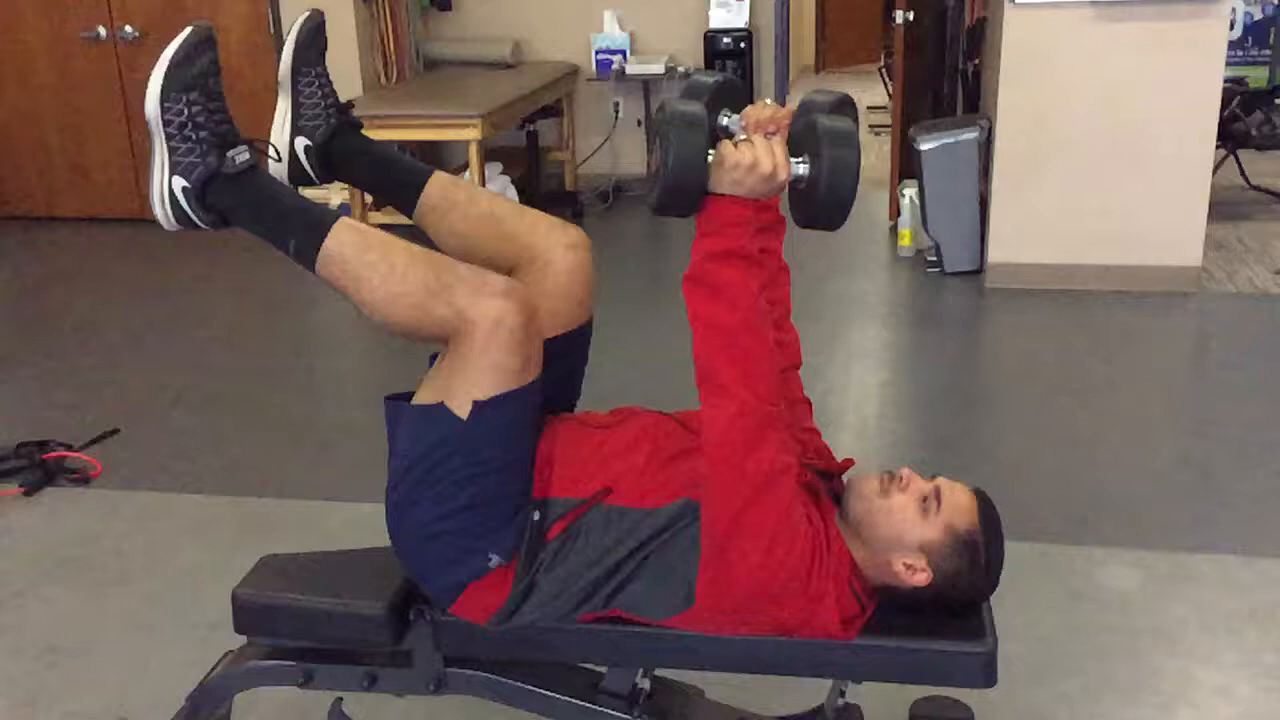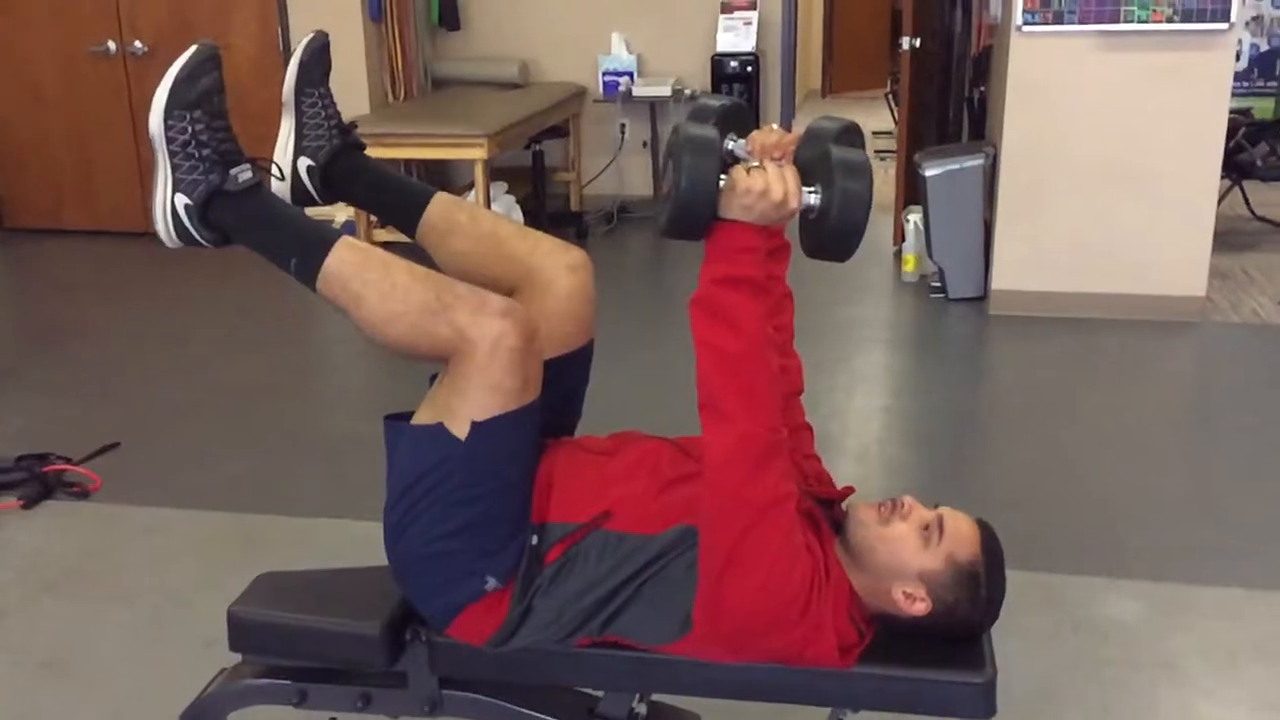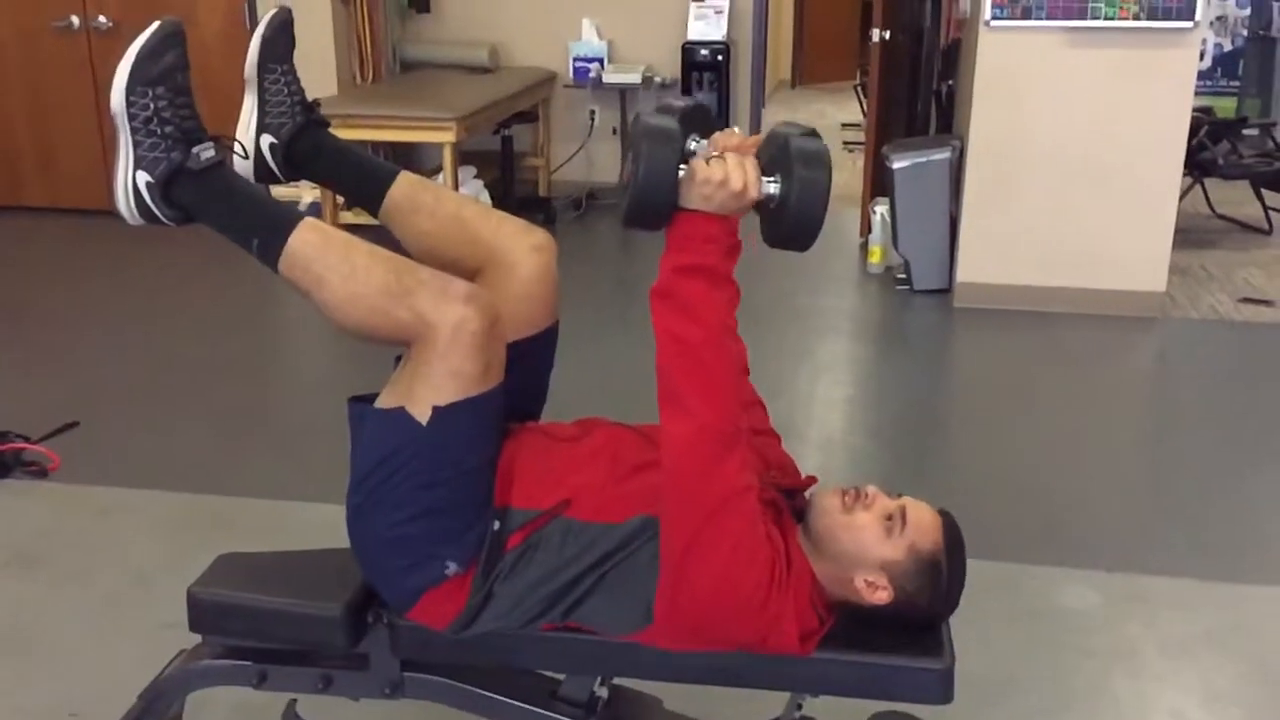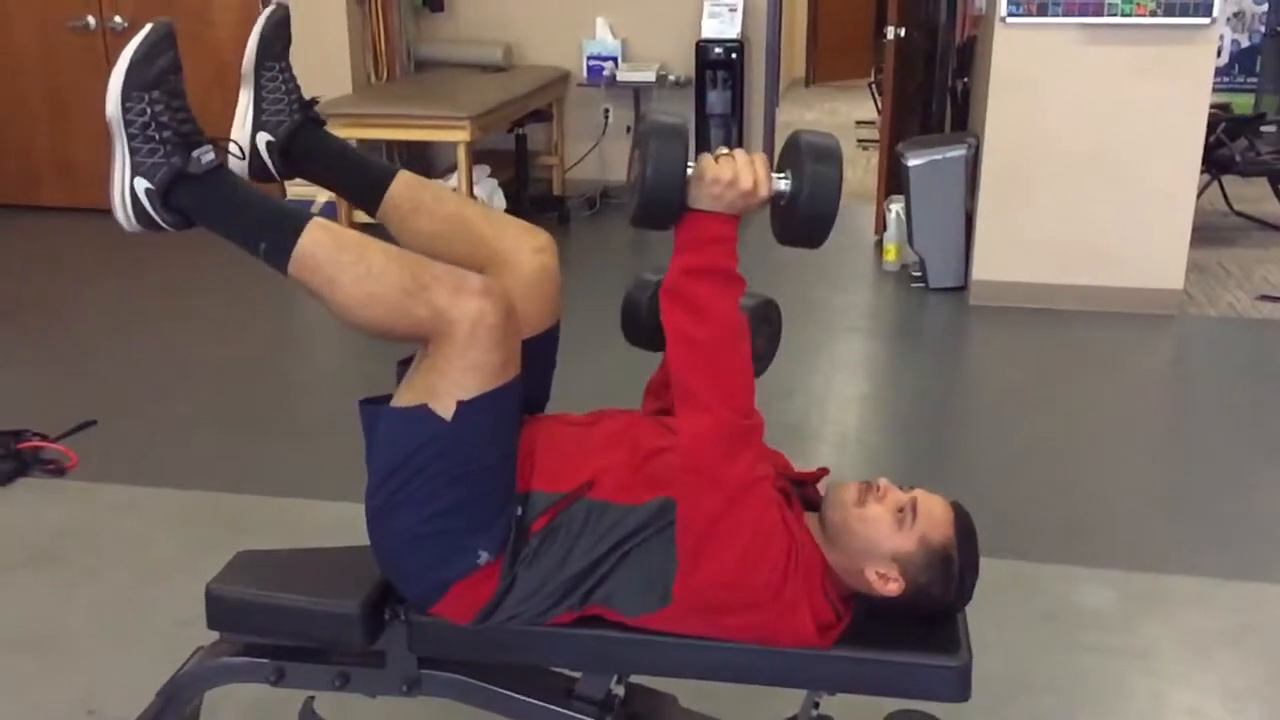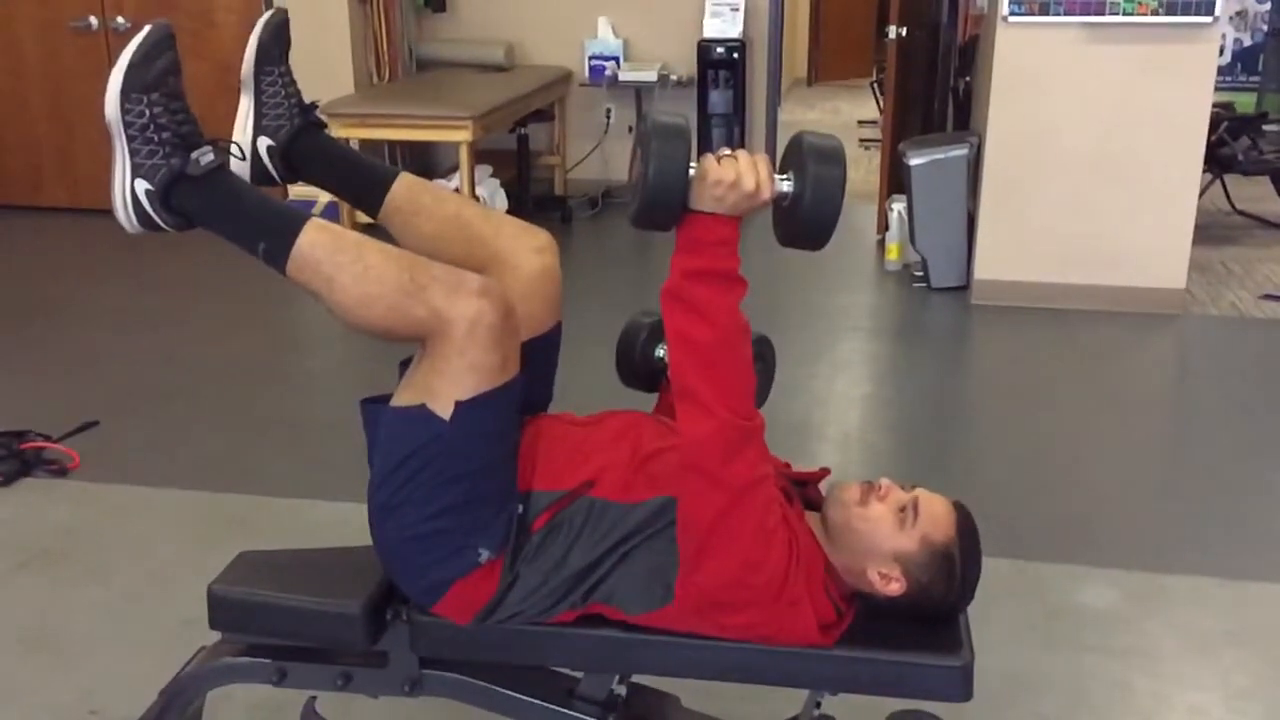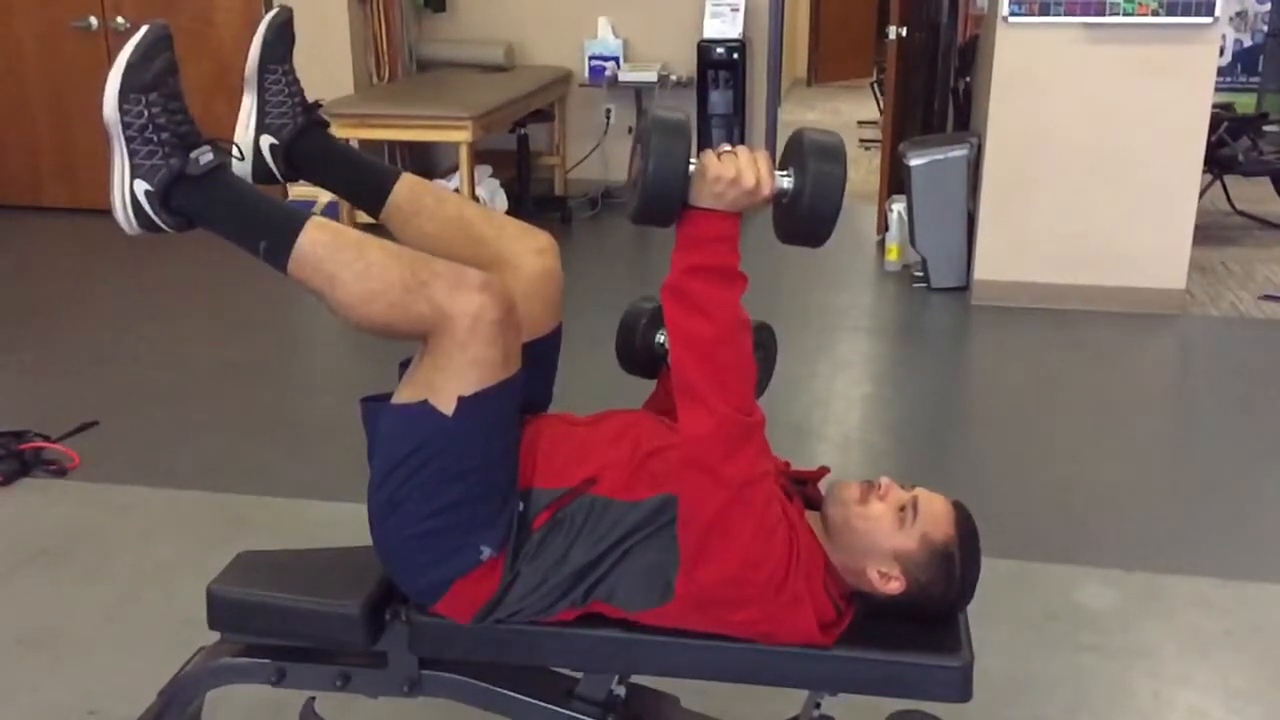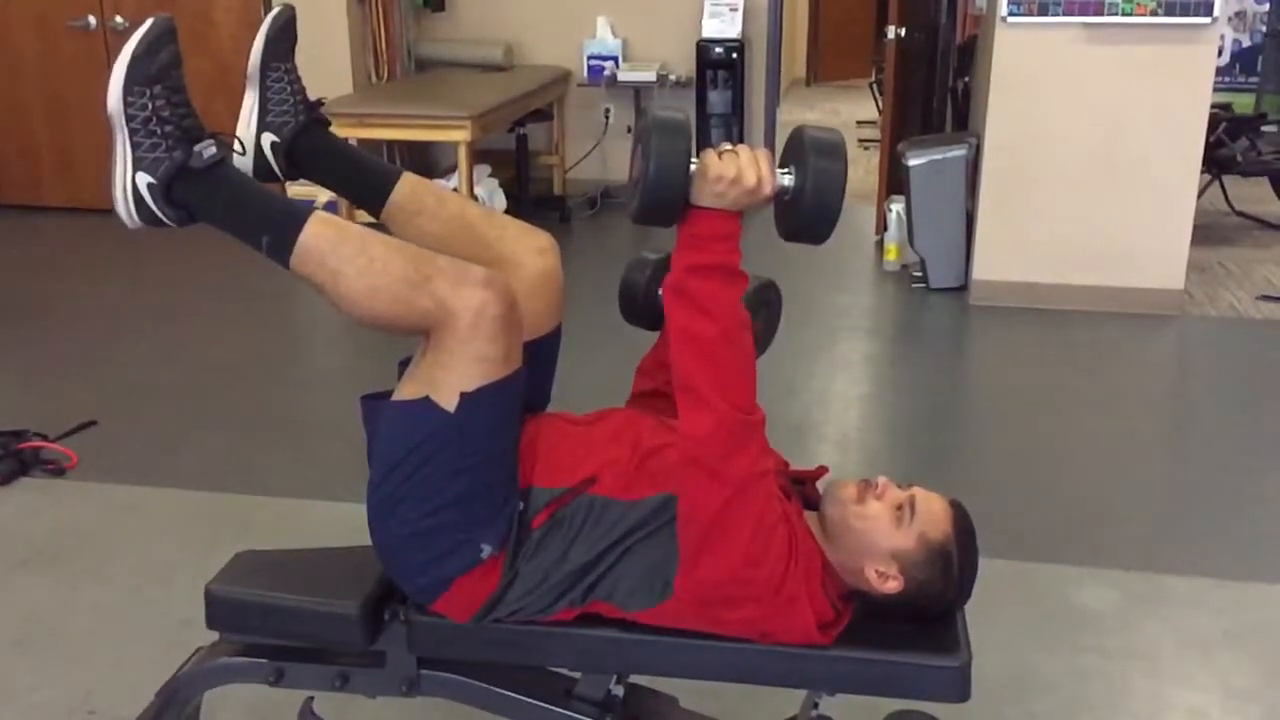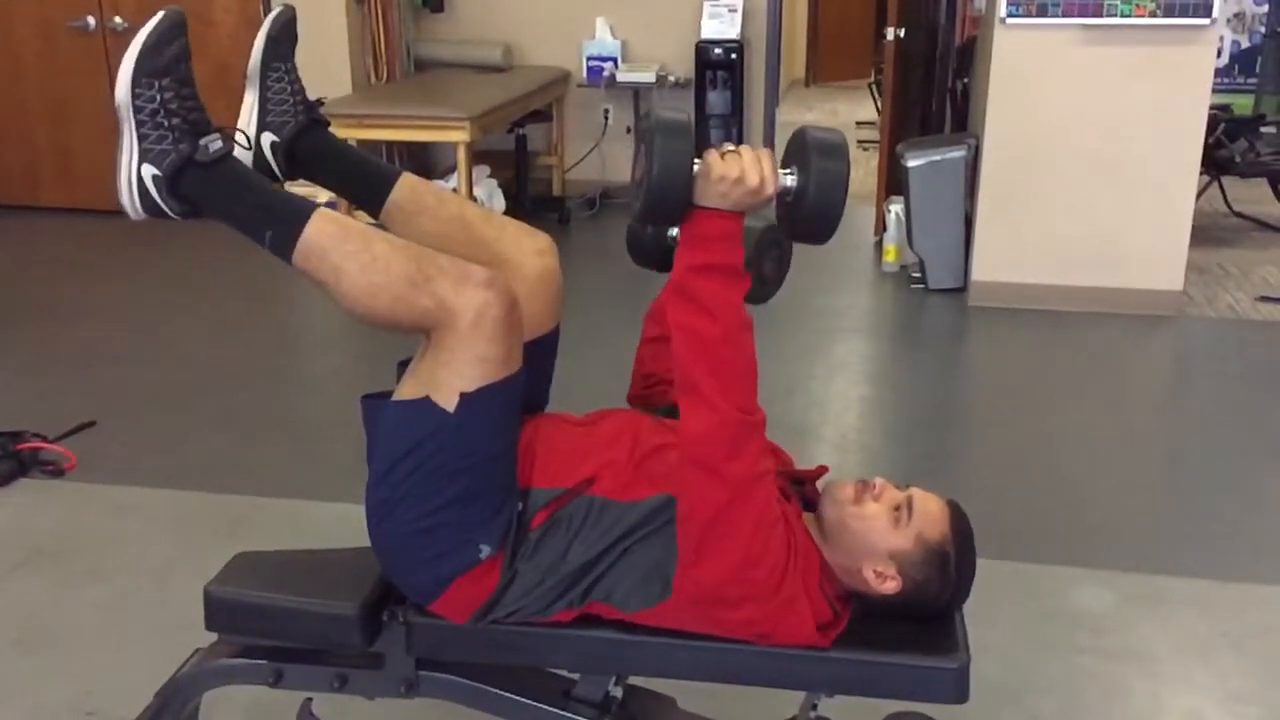
dt=0.7s
person 1, frame 1
left shoulder: (791, 578)
right shoulder: (812, 481)
left elbow: (742, 402)
right elbow: (769, 369)
left wrist: (734, 207)
right wrist: (759, 206)
left hip: (486, 555)
right hip: (534, 472)
left knee: (495, 308)
right knee: (559, 255)
left ankle: (219, 183)
right ankle: (326, 145)
person 1, frame 2
left shoulder: (789, 605)
right shoulder: (811, 511)
left elbow: (743, 429)
right elbow: (769, 398)
left wrist: (743, 234)
right wrist: (762, 229)
left hip: (482, 578)
right hip: (534, 494)
left knee: (495, 328)
right knee: (561, 275)
left ankle: (222, 200)
right ankle: (328, 166)
person 1, frame 3
left shoulder: (748, 593)
right shoulder: (775, 495)
left elbow: (701, 422)
right elbow: (722, 392)
left wrist: (699, 224)
right wrist: (718, 222)
left hip: (445, 560)
right hip: (494, 478)
left knee: (455, 312)
right knee: (525, 256)
left ankle: (184, 179)
right ankle: (289, 144)
person 1, frame 4
left shoulder: (767, 578)
right shoulder: (778, 501)
left elbow: (716, 424)
right elbow: (677, 428)
left wrist: (710, 227)
right wrist: (692, 343)
left hip: (463, 553)
right hip: (506, 476)
left knee: (475, 309)
right knee: (524, 257)
left ankle: (183, 185)
right ankle: (287, 140)
person 1, frame 5
left shoulder: (769, 581)
right shoulder: (780, 504)
left elbow: (720, 425)
right elbow: (696, 432)
left wrist: (711, 226)
left hip: (463, 553)
right hip: (507, 477)
left knee: (470, 307)
right knee: (527, 257)
left ankle: (183, 183)
right ankle: (287, 144)
person 1, frame 6
left shoulder: (769, 577)
right shoulder: (779, 508)
left elbow: (720, 420)
right elbow: (687, 431)
left wrist: (712, 223)
right wrist: (689, 355)
left hip: (463, 550)
right hip: (508, 477)
left knee: (473, 303)
right knee: (528, 259)
left ankle: (183, 183)
right ankle: (291, 143)
person 1, frame 7
left shoulder: (766, 578)
right shoulder: (775, 503)
left elbow: (721, 418)
right elbow: (664, 421)
left wrist: (713, 221)
right wrist: (692, 298)
left hip: (463, 548)
right hip: (504, 477)
left knee: (475, 297)
right knee: (529, 258)
left ankle: (184, 179)
right ankle: (289, 141)
person 1, frame 8
left shoulder: (766, 578)
right shoulder: (772, 497)
left elbow: (721, 416)
right elbow: (664, 399)
left wrist: (716, 222)
right wrist: (694, 263)
left hip: (460, 549)
right hip: (506, 476)
left knee: (475, 298)
right knee: (526, 260)
left ankle: (188, 172)
right ankle: (289, 141)
